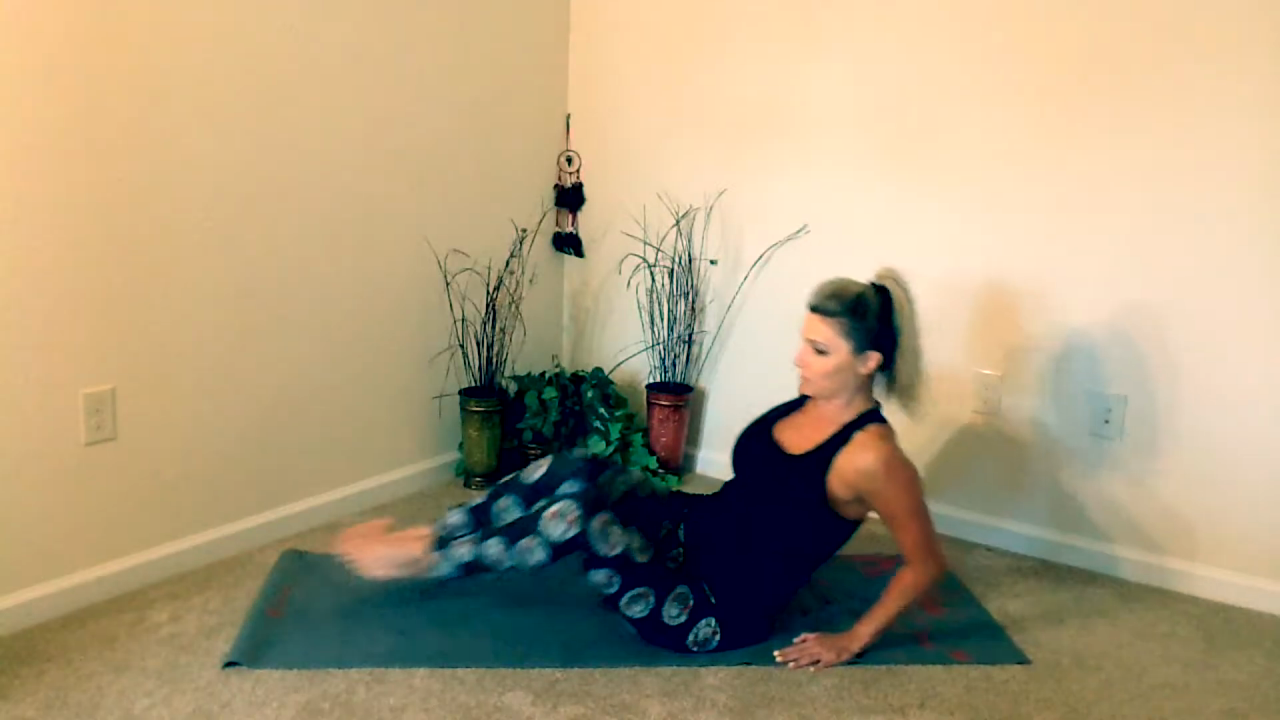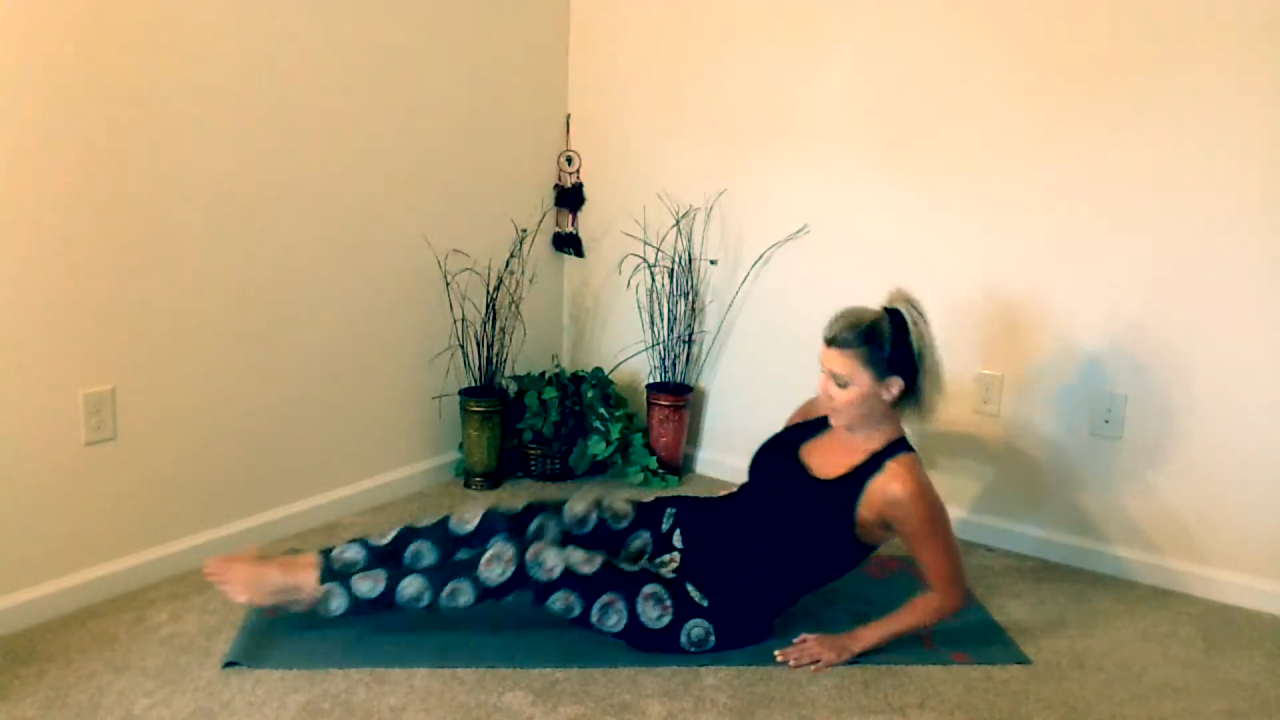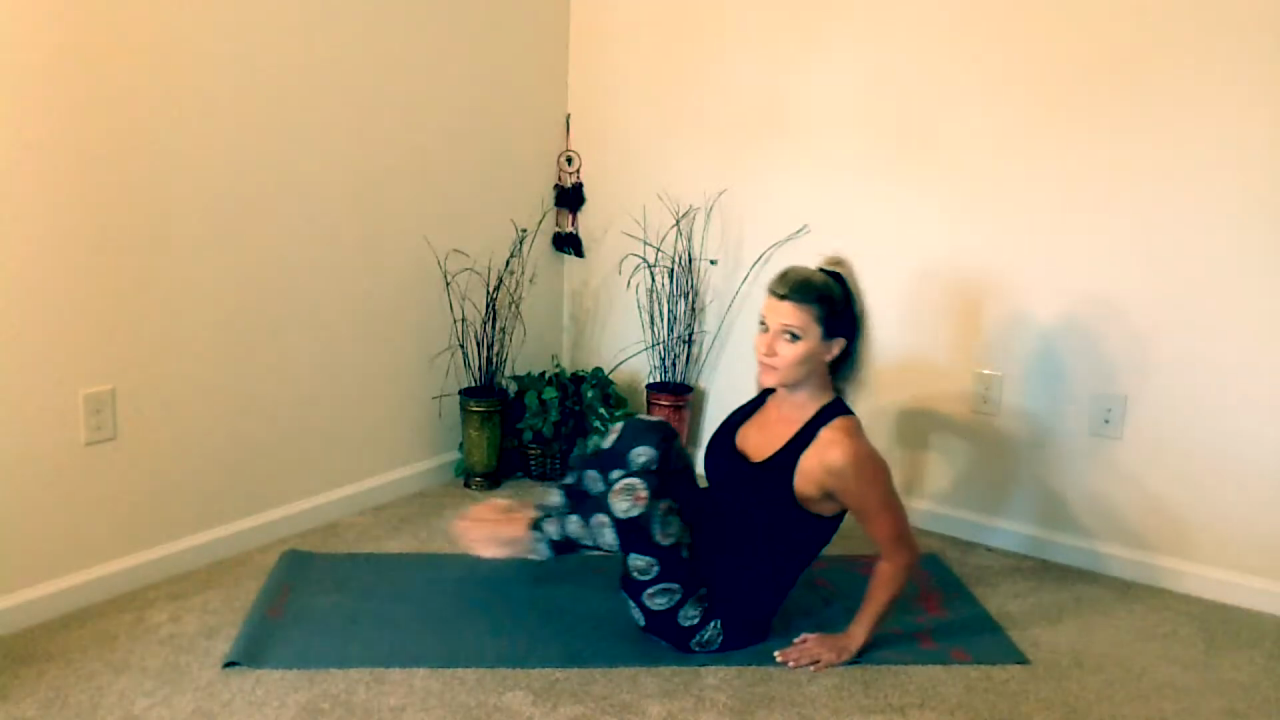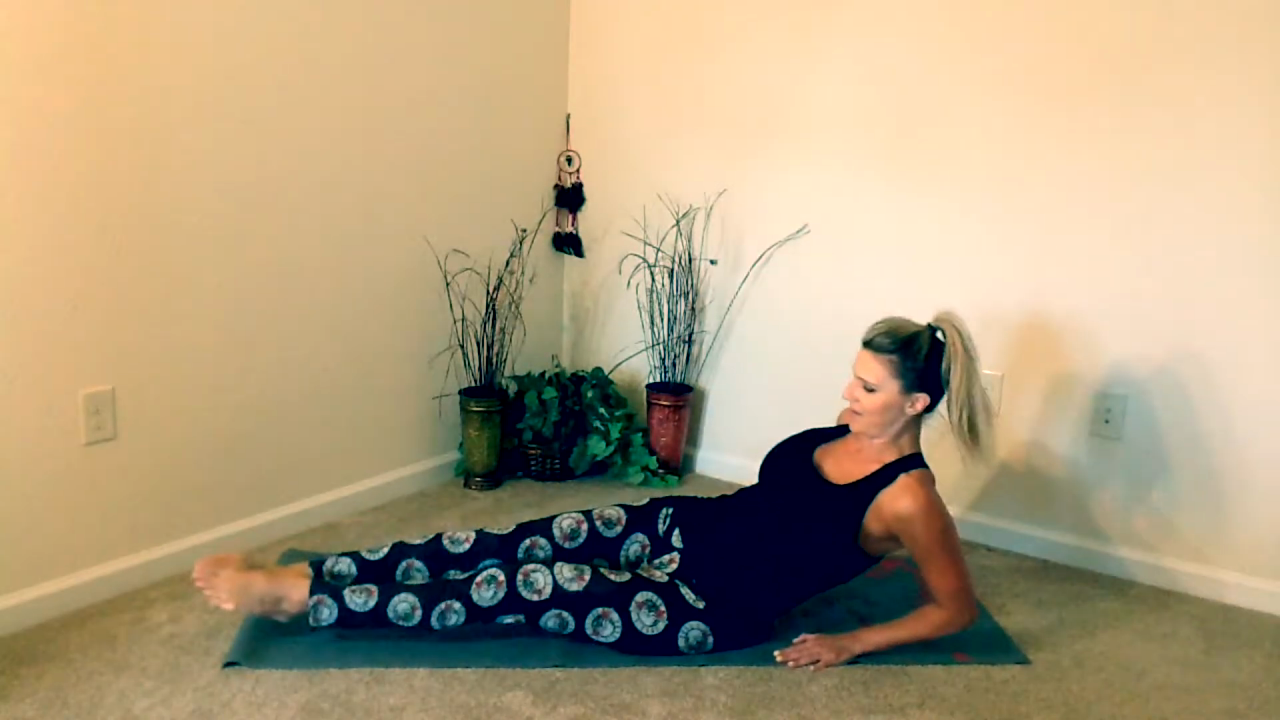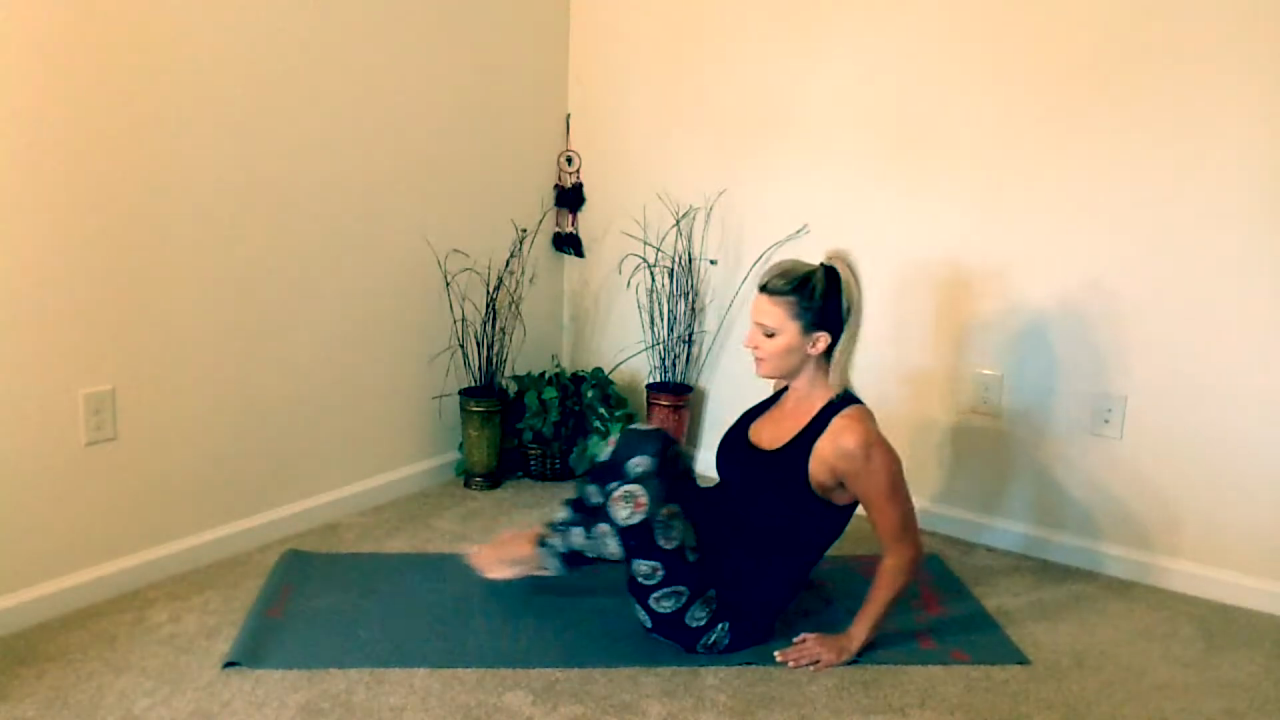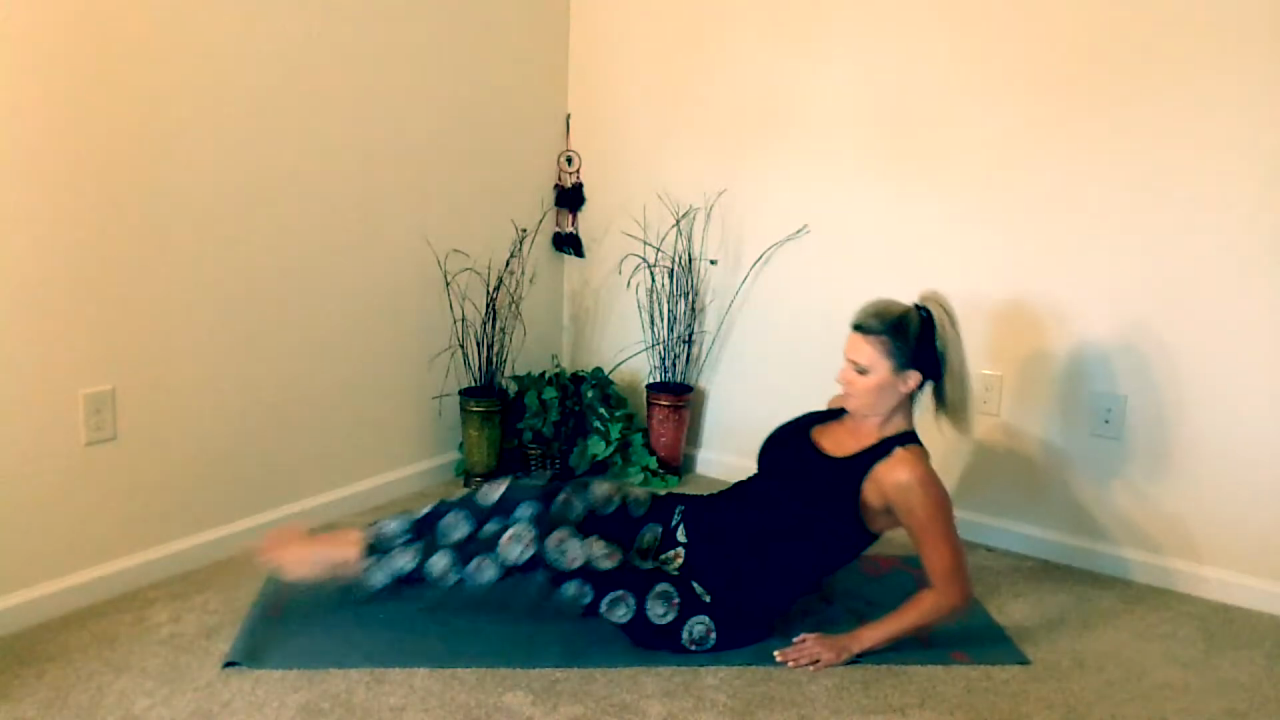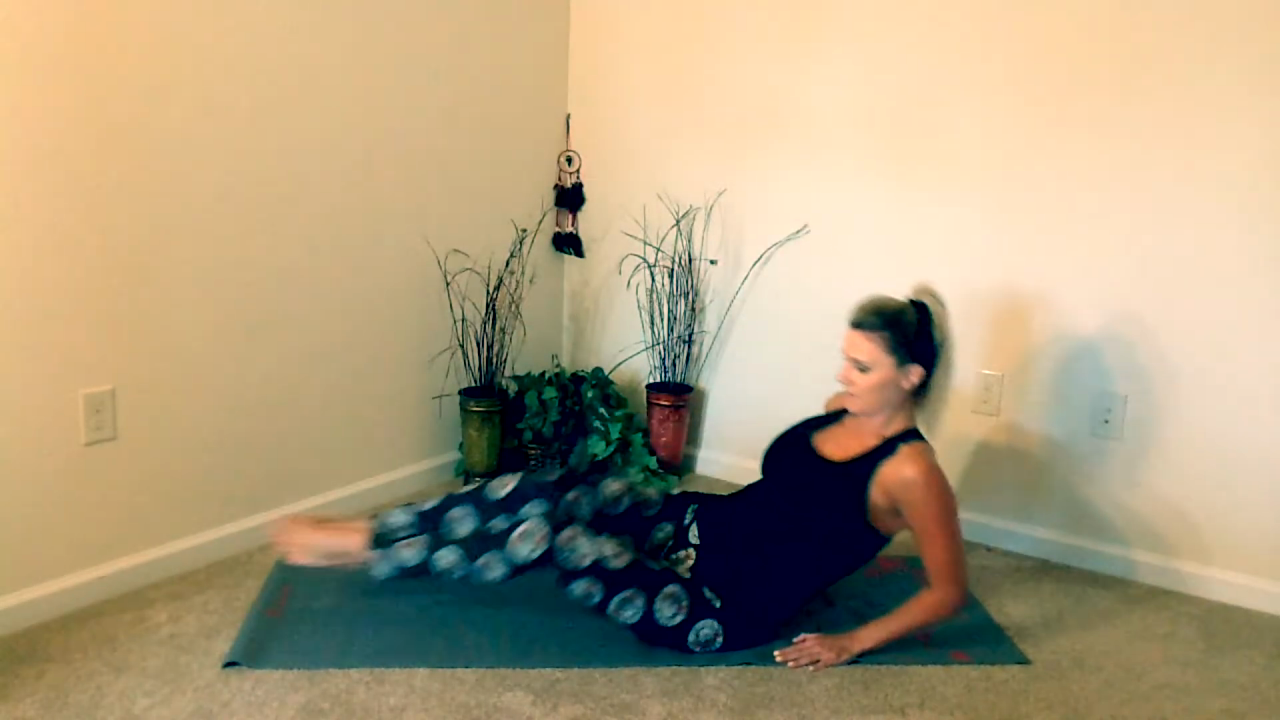
dt=0.7s
person 1, frame 1
left shoulder: (872, 456)
right shoulder: (811, 398)
left elbow: (927, 564)
left wrist: (851, 642)
left hip: (708, 616)
right hip: (693, 535)
left knee: (573, 505)
right knee: (573, 472)
left ankle: (434, 554)
right ankle: (444, 539)
person 1, frame 2
left shoulder: (897, 488)
right shoulder: (822, 416)
left elbow: (948, 591)
left wrist: (850, 642)
left hip: (709, 614)
right hip: (687, 533)
left knee: (521, 560)
right knee: (518, 525)
left ankle: (313, 590)
right ankle: (316, 570)
person 1, frame 3
left shoulder: (840, 452)
right shoulder: (778, 387)
left elbow: (899, 554)
left wrist: (850, 640)
left hip: (708, 617)
right hip: (703, 540)
left knee: (635, 478)
right knee: (642, 441)
left ankle: (540, 536)
right ankle: (550, 524)
person 1, frame 4
left shoulder: (908, 500)
right shoulder: (853, 427)
left elbow: (956, 607)
left wrist: (849, 643)
left hip: (708, 610)
right hip: (682, 529)
left knee: (513, 588)
right knee: (503, 550)
left ankle: (296, 598)
right ankle: (295, 583)
person 1, frame 5
left shoulder: (850, 437)
right shoulder: (795, 390)
left elbow: (902, 548)
left wrist: (850, 640)
left hip: (717, 614)
left knee: (637, 479)
right knee: (645, 447)
left ankle: (547, 551)
right ankle: (557, 541)
person 1, frame 6
left shoulder: (904, 475)
right shoulder: (845, 410)
left elbow: (950, 590)
left wrist: (850, 643)
left hip: (714, 607)
right hip: (690, 527)
left knee: (539, 543)
right knee: (534, 502)
left ankle: (358, 560)
right ankle: (359, 546)
person 1, frame 7
left shoulder: (910, 474)
right shoulder: (846, 408)
left elbow: (948, 591)
left wrist: (849, 641)
left hip: (720, 609)
right hip: (700, 526)
left knee: (547, 536)
right knee: (542, 494)
left ankle: (358, 547)
right ankle: (365, 536)
